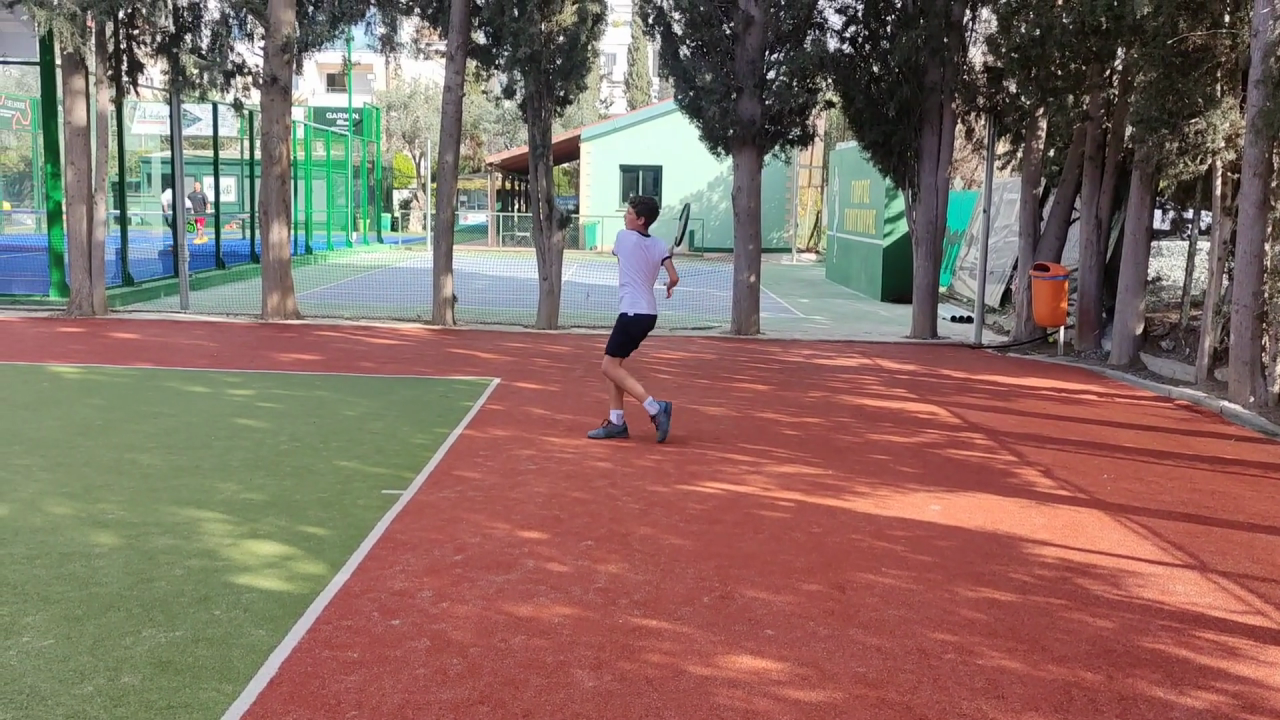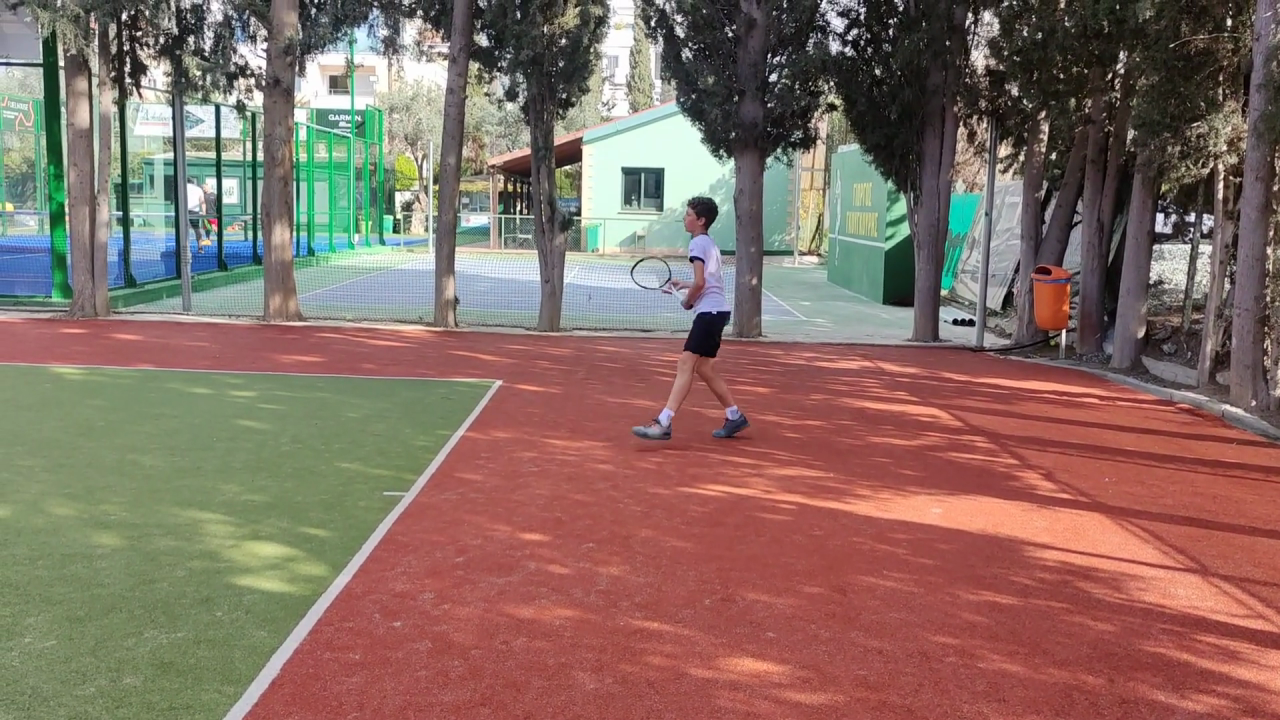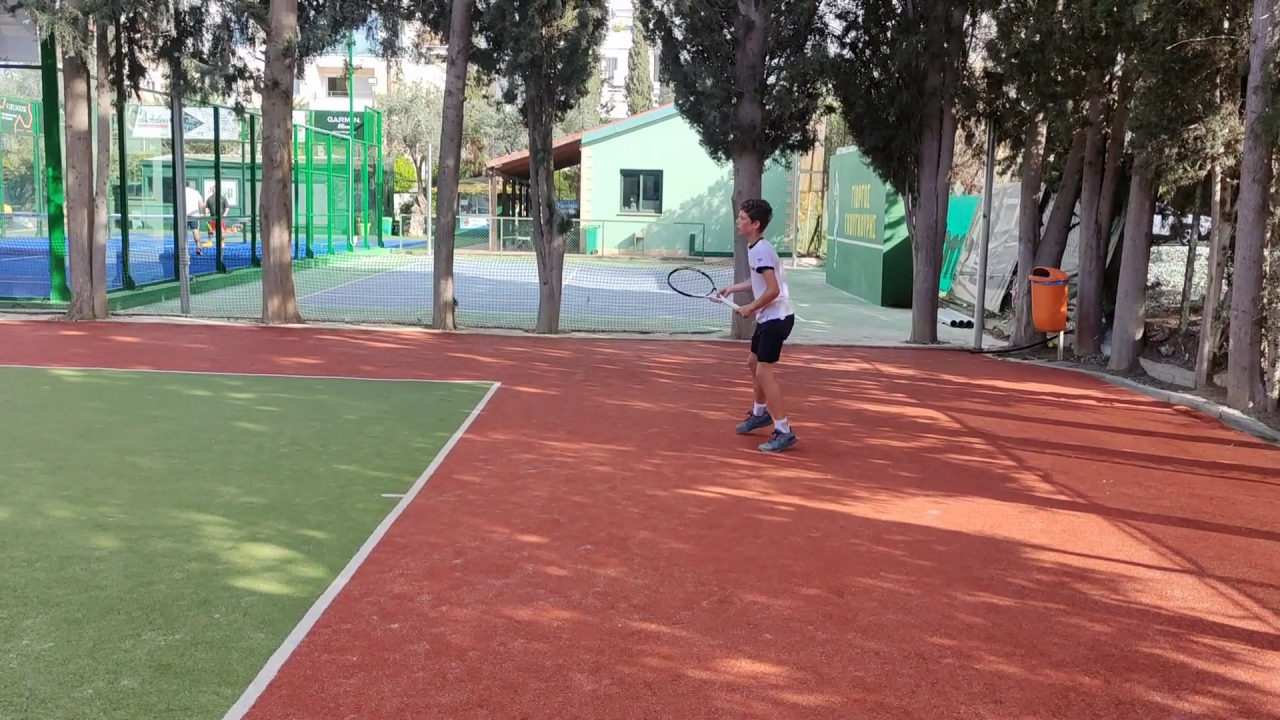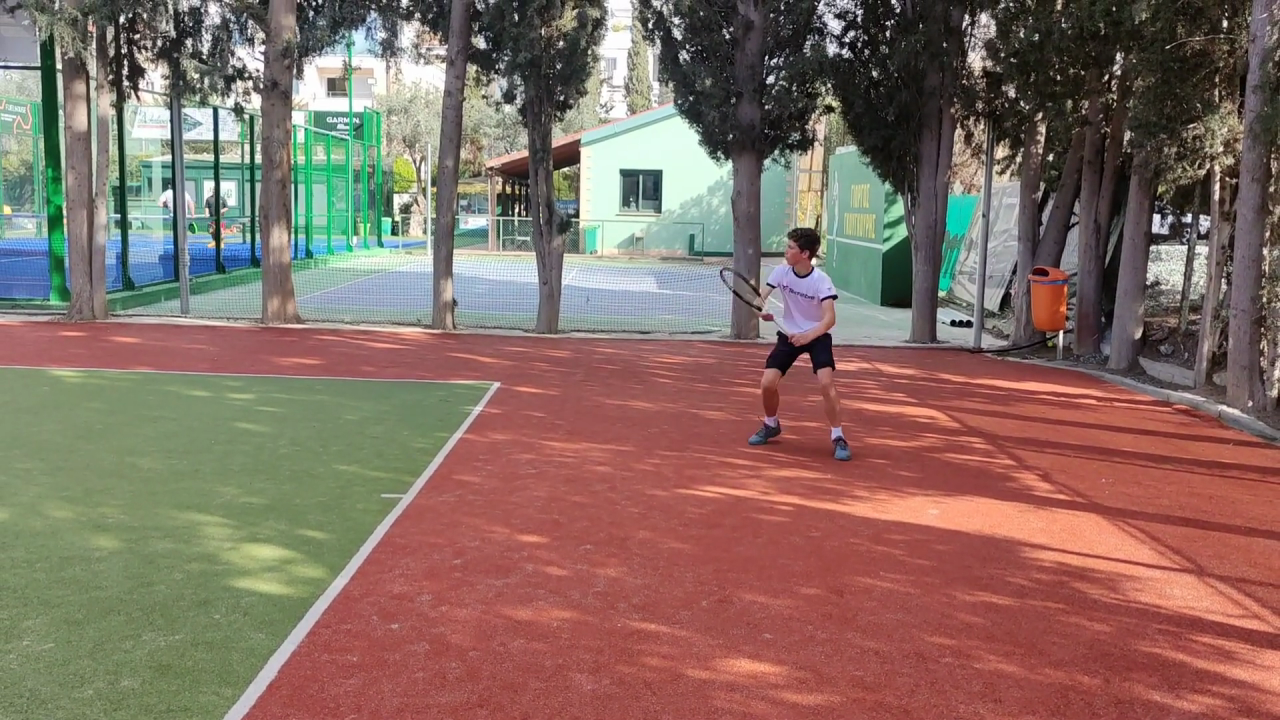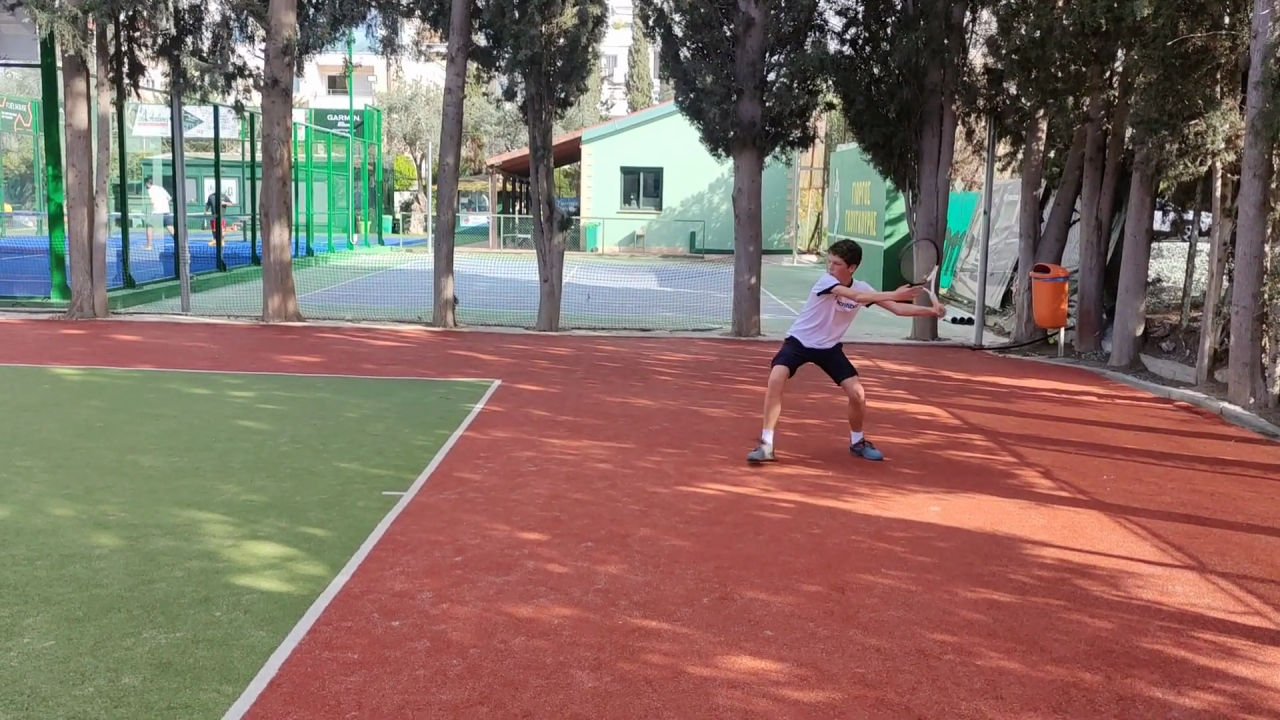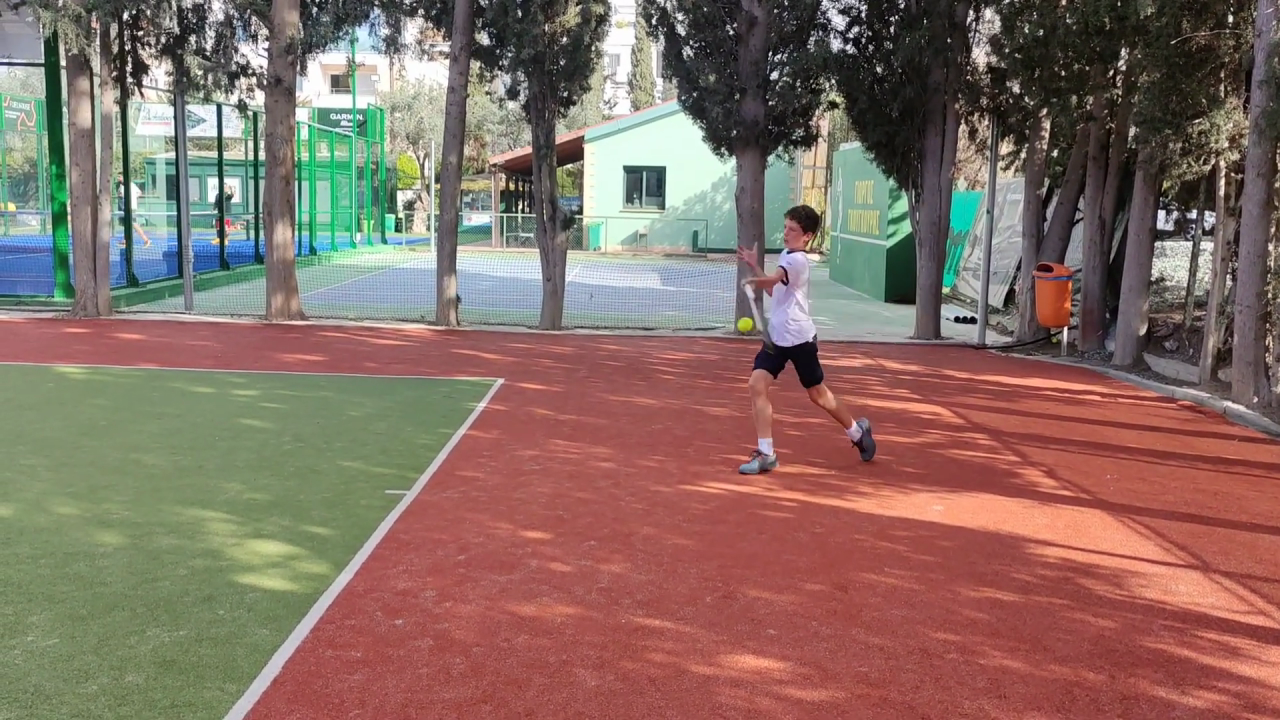
dt=0.5s
person 1, frame 1
left shoulder: (623, 237)
right shoulder: (660, 245)
right elbow: (673, 277)
right wrist: (669, 286)
left hip: (633, 313)
right hip: (647, 314)
left knee: (610, 367)
right knee: (612, 366)
left ankle: (656, 408)
right ankle: (616, 422)
person 1, frame 2
left shoulder: (698, 244)
right shoulder: (709, 244)
left elbow: (699, 283)
left wrist: (687, 301)
right wrist: (683, 283)
left hip: (711, 311)
right hip: (716, 311)
left knee: (685, 365)
right knee: (703, 368)
left ankle: (662, 423)
right ankle: (735, 416)
person 1, frame 3
left shoulder: (761, 251)
right shoulder: (755, 249)
left elbow: (773, 290)
left wrist: (749, 308)
right wrist: (733, 288)
left hip: (777, 318)
right hip: (767, 317)
left knee: (764, 372)
right knee: (754, 364)
left ankle: (783, 431)
right ankle: (760, 413)
person 1, frame 4
left shoulder: (822, 280)
right shoulder: (781, 271)
left elbow: (830, 318)
right elbow: (762, 297)
left wrist: (809, 335)
right wrist: (763, 310)
left hip: (817, 336)
right hip: (789, 335)
left knee: (826, 383)
right knee: (768, 383)
left ankle: (838, 438)
right ankle: (771, 425)
person 1, frame 5
left shoulder: (863, 288)
right shoulder: (827, 281)
left elbow: (897, 308)
right elbow: (855, 296)
left wrist: (930, 310)
right wrist: (894, 294)
left hip: (828, 347)
right hip: (798, 341)
left knee: (857, 394)
right knee: (776, 380)
left ankle: (857, 441)
right ankle: (766, 444)
person 1, frame 6
left shoulder: (796, 261)
right shoulder: (786, 257)
left elbow: (770, 280)
right elbow: (774, 289)
right wrist: (753, 264)
left hip: (798, 341)
right hip: (776, 338)
left knee: (818, 395)
right knee: (757, 386)
left ankle: (857, 432)
right ankle: (765, 454)
